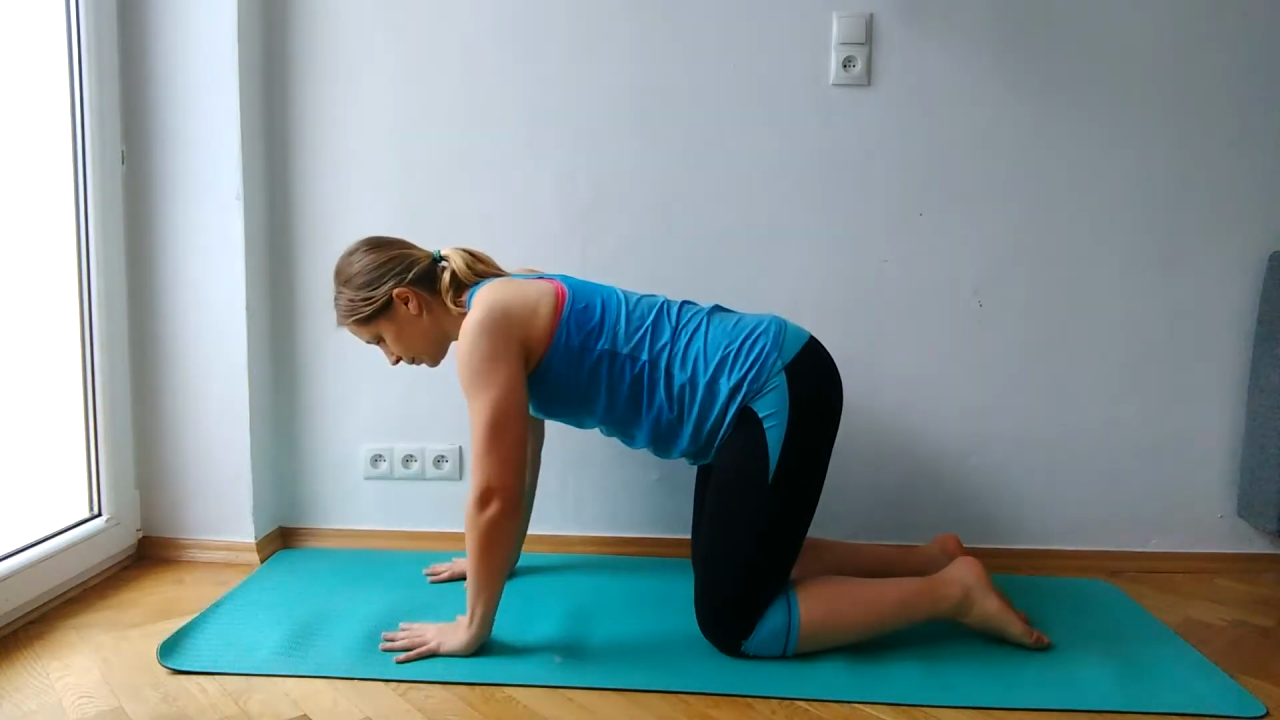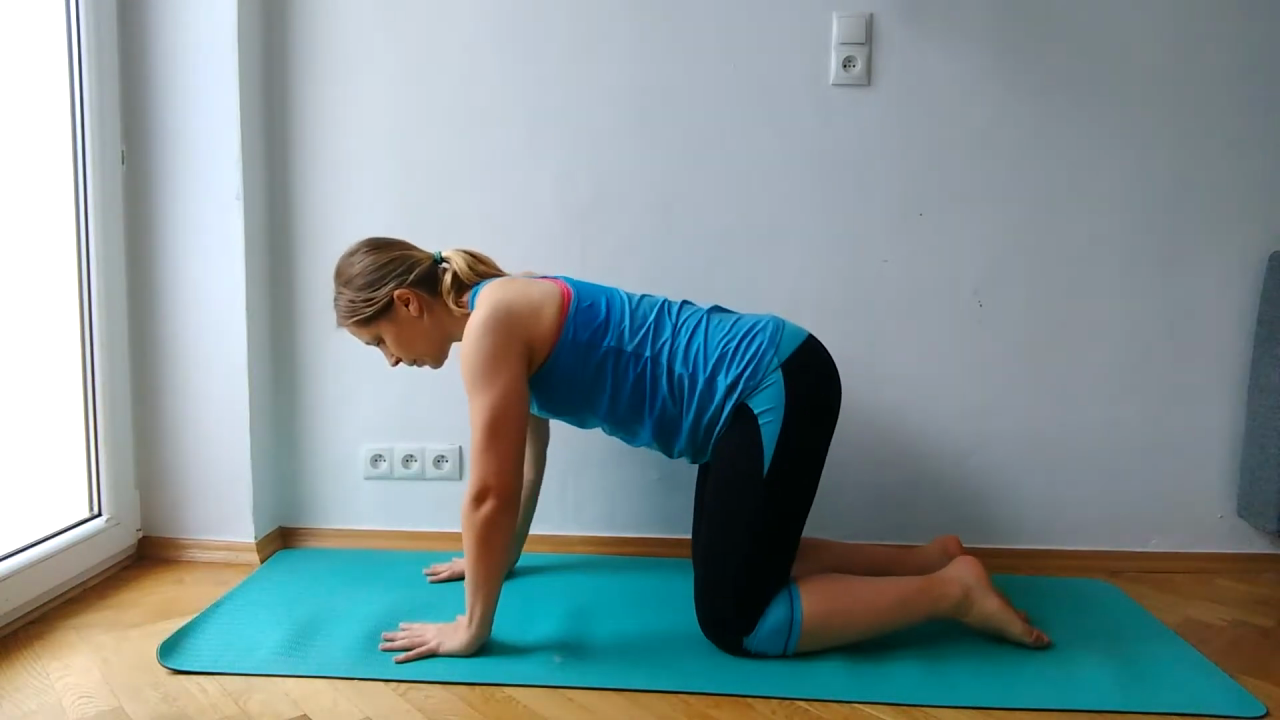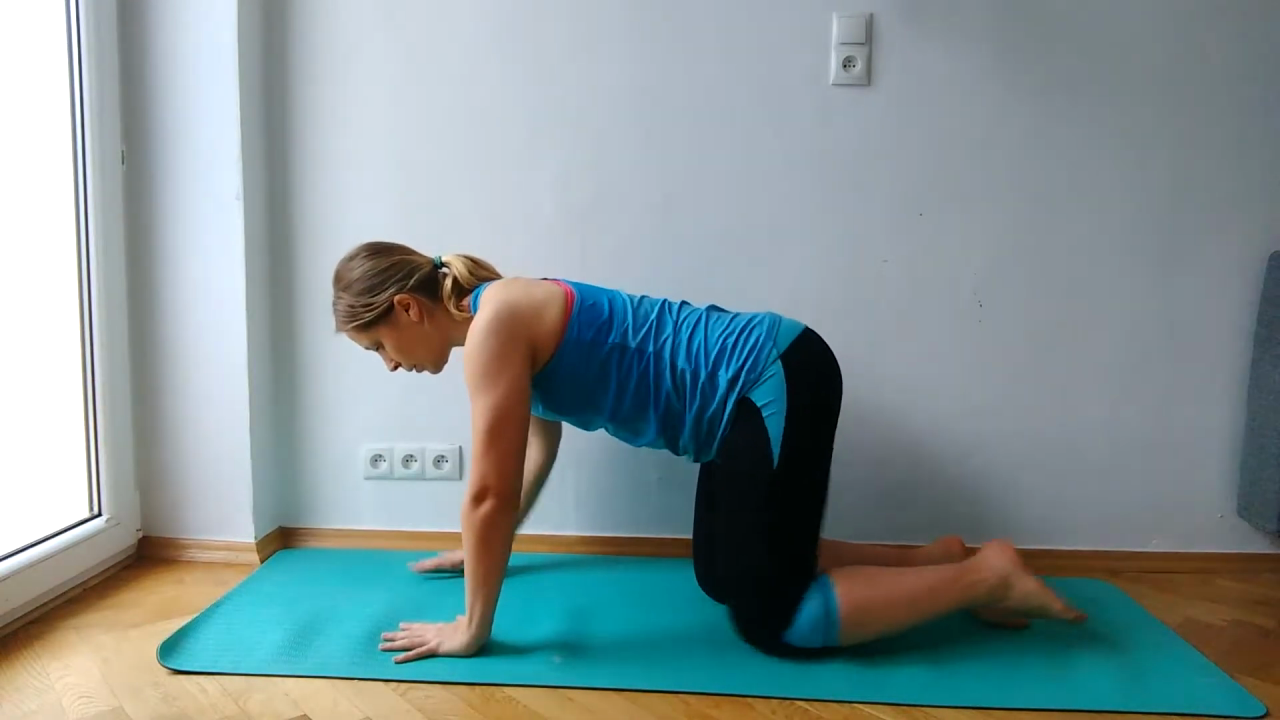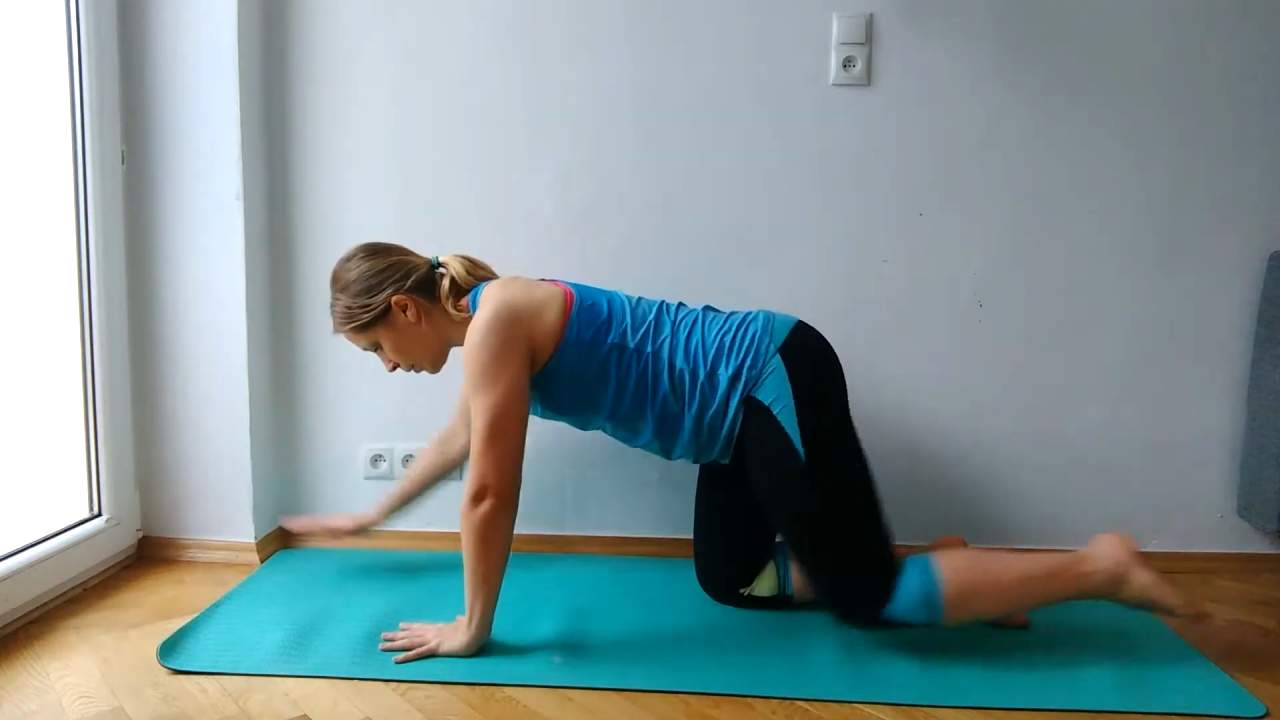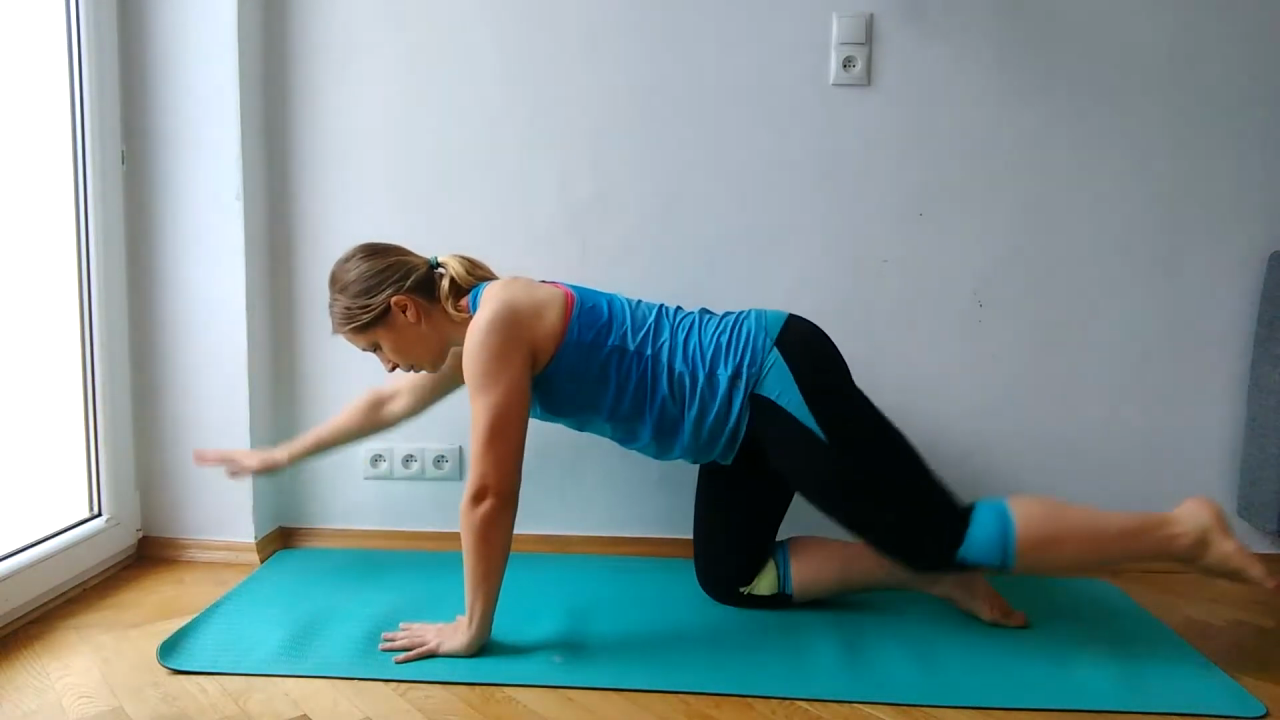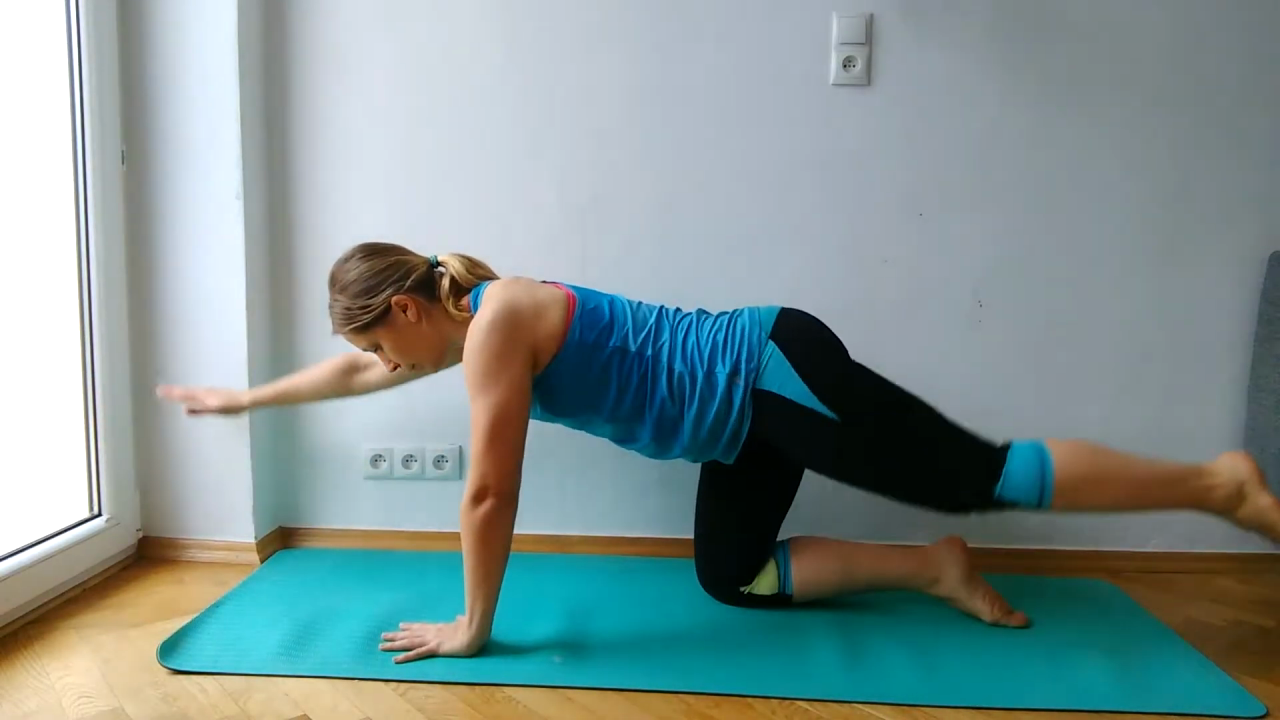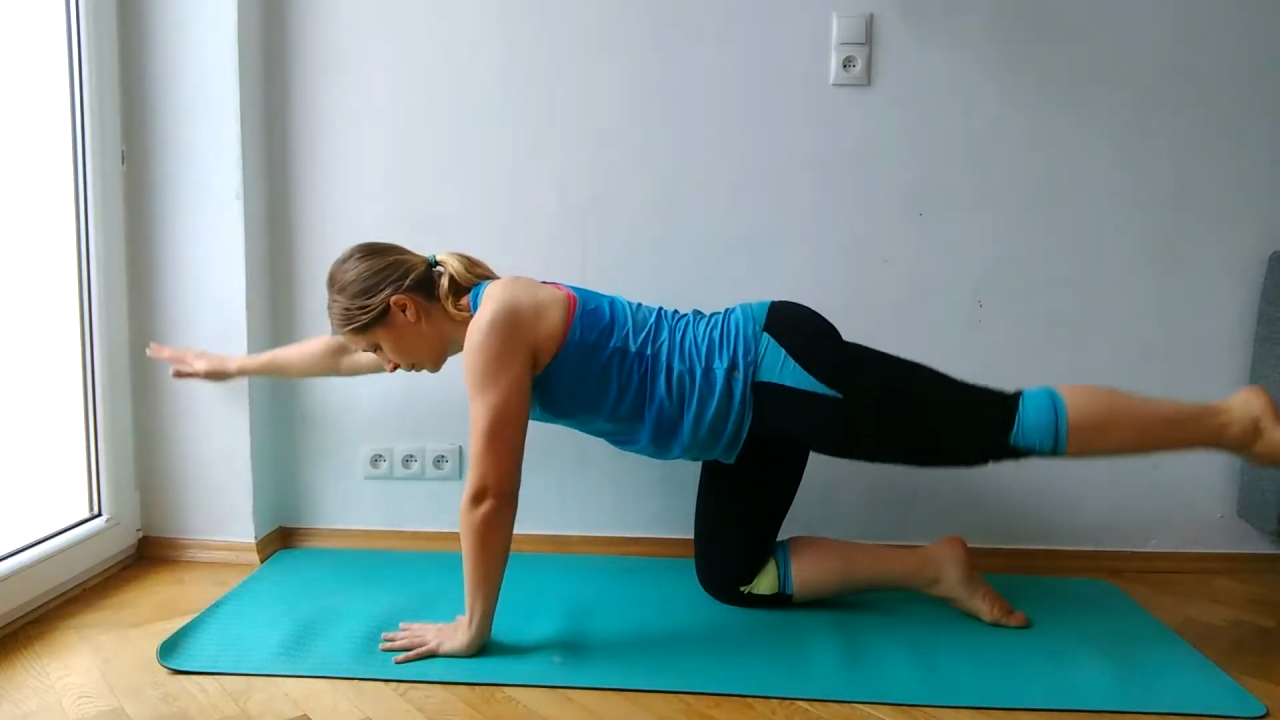
dt=0.2s
person 1, frame 1
left shoulder: (484, 325)
right shoulder: (504, 307)
left elbow: (494, 494)
right elbow: (523, 462)
left wrist: (472, 626)
right wrist: (498, 557)
left hip: (774, 391)
right hip: (756, 390)
left knee: (731, 623)
right knee: (739, 564)
left ankle: (952, 591)
right ankle: (930, 558)
person 1, frame 2
left shoulder: (489, 326)
right shoulder: (504, 313)
left elbow: (490, 492)
right elbow: (527, 460)
left wrist: (471, 627)
right wrist: (499, 559)
left hip: (773, 386)
right hip: (755, 387)
left knee: (732, 621)
right knee: (737, 564)
left ankle: (952, 590)
right ankle: (929, 559)
person 1, frame 3
left shoulder: (492, 327)
right shoulder: (507, 320)
left elbow: (490, 492)
right elbow: (538, 452)
left wrist: (471, 627)
right wrist: (483, 554)
left hip: (776, 383)
right hip: (755, 391)
left knee: (770, 622)
right knee: (722, 576)
left ankle: (984, 576)
right ankle: (934, 559)
person 1, frame 4
left shoulder: (491, 325)
right shoulder: (497, 320)
left elbow: (490, 495)
right elbow: (462, 437)
left wrist: (471, 627)
right wrist: (371, 515)
left hip: (773, 380)
right hip: (751, 392)
left knee: (863, 596)
right knee: (730, 578)
left ankle: (1096, 567)
right ankle: (943, 561)
person 1, frame 5
left shoulder: (492, 326)
right shoulder: (478, 322)
left elbow: (489, 496)
right elbow: (393, 405)
left wrist: (471, 627)
right wrist: (279, 454)
left hip: (773, 376)
right hip: (746, 398)
left knee: (937, 533)
right knee: (730, 578)
left ankle: (1179, 530)
right ankle: (954, 566)
person 1, frame 6
left shoulder: (494, 326)
right shoulder: (466, 318)
left elbow: (488, 497)
right elbow: (356, 375)
left wrist: (472, 628)
right wrist: (244, 396)
left hip: (773, 372)
right hip: (745, 398)
left knee: (980, 474)
right knee: (728, 578)
right ankle: (936, 570)
person 1, frame 7
left shoulder: (491, 328)
right shoulder: (465, 312)
left elbow: (488, 498)
right elbow: (342, 354)
left wrist: (471, 628)
right wrist: (232, 364)
left hip: (771, 367)
right hip: (747, 396)
left knee: (997, 425)
right knee: (730, 578)
right ankle: (935, 568)
